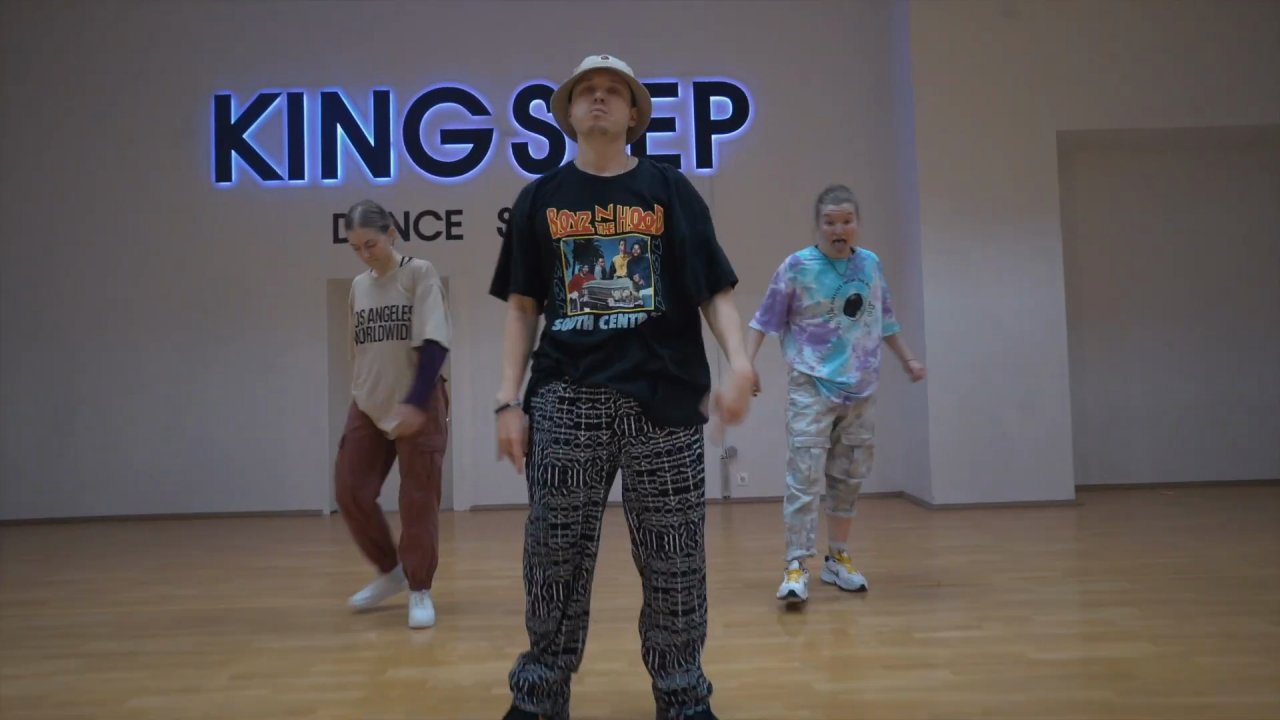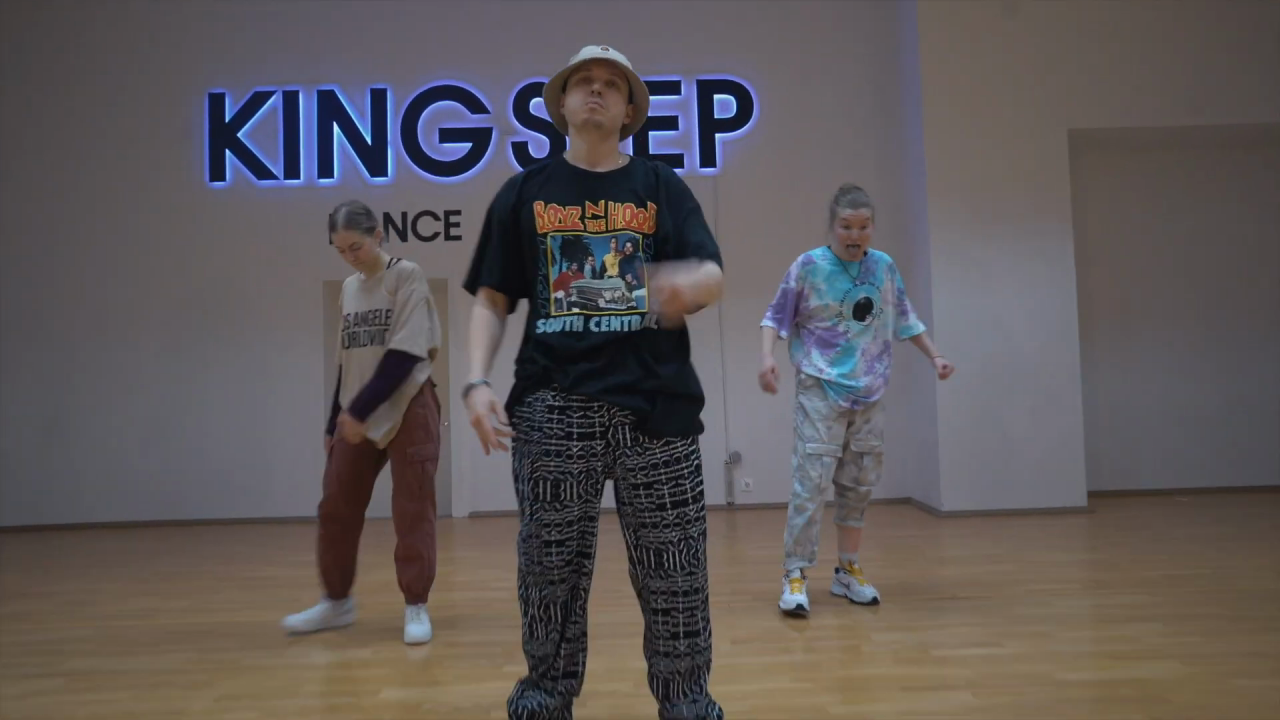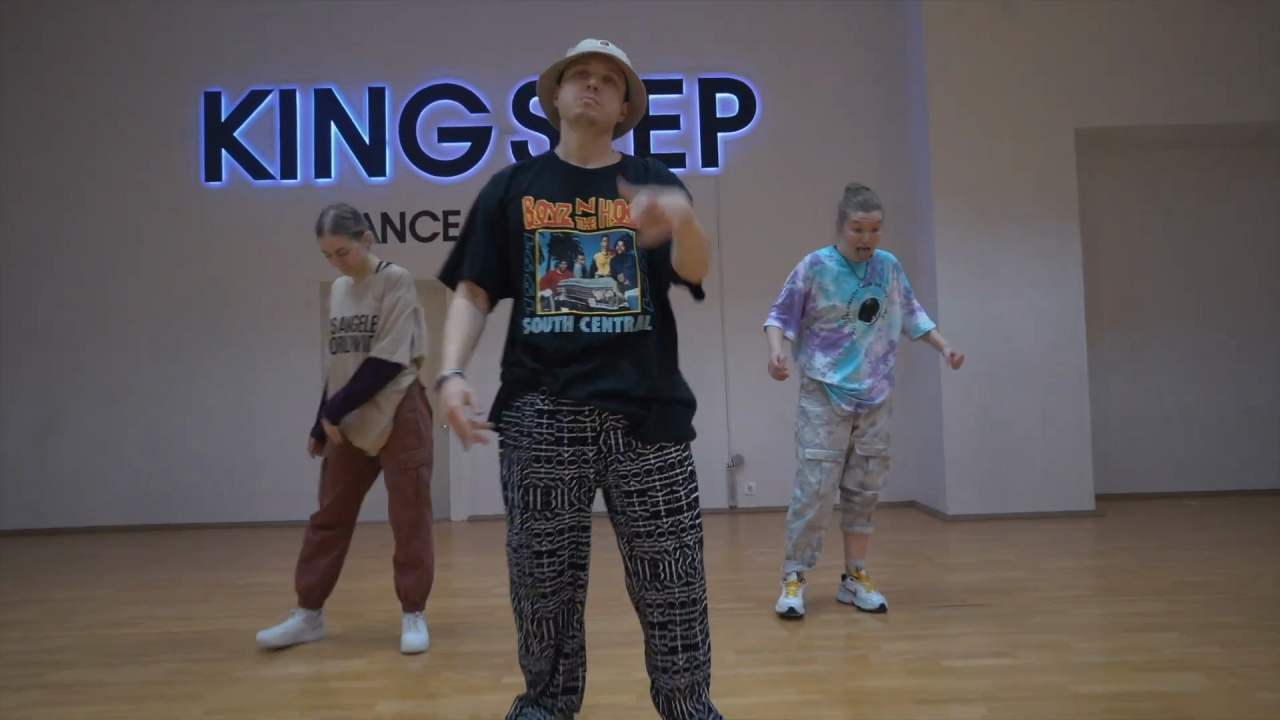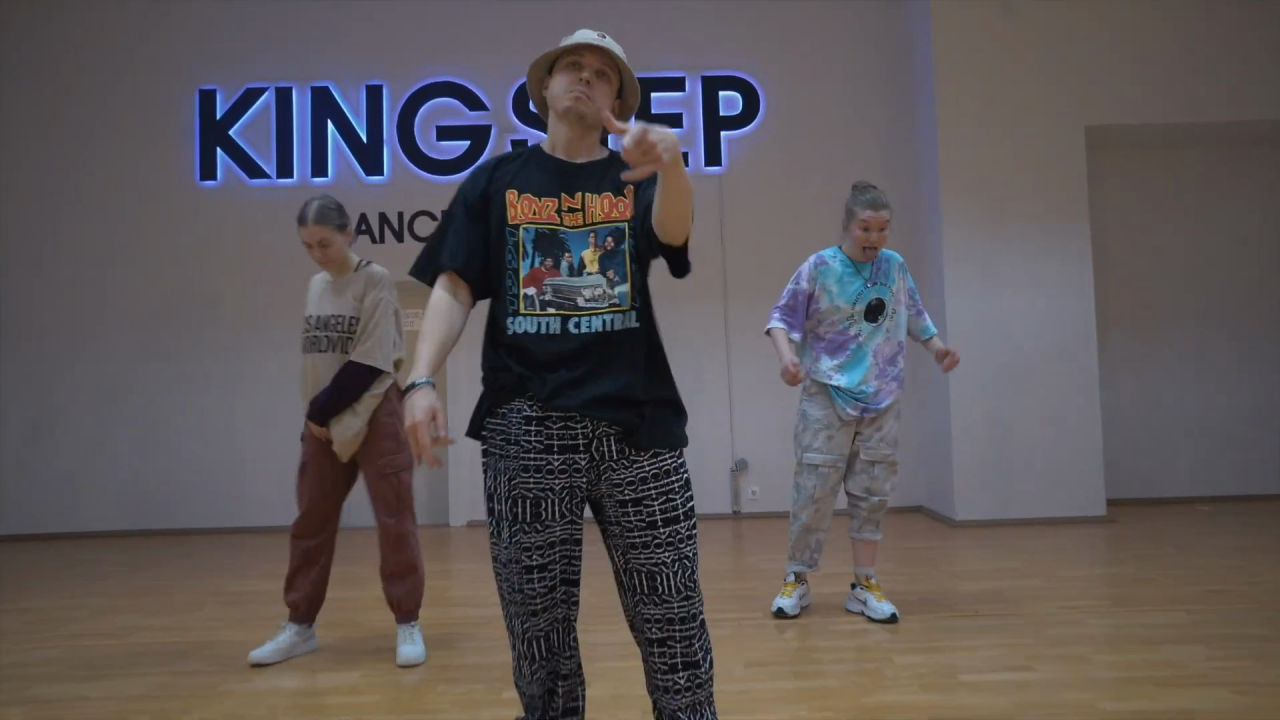
dt=0.1s
person 1, frame 1
left shoulder: (670, 190)
right shoulder: (540, 197)
left elbow: (716, 287)
right elbow: (522, 305)
left wrist: (738, 363)
right wrist: (509, 398)
left hip: (665, 398)
right hip: (564, 402)
left knee: (671, 565)
right knee: (552, 558)
person 1, frame 2
left shoulder: (662, 188)
right shoulder: (525, 192)
left elbow: (710, 275)
right elbow: (492, 299)
left wrist: (692, 281)
right wrist: (478, 383)
left hip: (658, 410)
right hip: (552, 410)
left knee: (675, 584)
right knee: (552, 582)
person 1, frame 3
left shoulder: (651, 180)
right shoulder: (511, 187)
left elbow: (693, 268)
right elbow: (472, 294)
left wrist: (680, 217)
right wrist: (451, 374)
left hip: (648, 413)
right hip: (539, 417)
left knee: (675, 598)
right knee: (545, 597)
person 1, frame 4
left shoulder: (637, 173)
right shoulder: (494, 179)
left elbow: (674, 232)
right elbow: (453, 288)
right wrist: (421, 380)
left hip: (637, 418)
right hip: (525, 424)
left knee: (670, 611)
right knee: (537, 616)
person 2, frame 1
left shoulder: (420, 274)
right shoulder: (359, 285)
left elbow: (433, 342)
left wrist: (416, 399)
right wrist: (362, 407)
left hip: (420, 404)
right hip: (368, 405)
left knee: (419, 501)
right knee: (351, 494)
left ankle: (420, 590)
right ankle: (390, 570)
person 2, frame 2
left shoulder: (408, 275)
right shoulder: (349, 286)
left elbow: (404, 352)
left wrist: (362, 408)
right wrist: (334, 421)
left hip: (408, 408)
right hip: (352, 414)
left knee: (413, 510)
right knee: (335, 508)
left ankle: (416, 605)
right ankle: (336, 601)
person 2, frame 3
left shoulder: (396, 281)
right shoulder: (339, 289)
left elbow: (387, 360)
left wrist: (334, 410)
right wrist: (320, 425)
left hip: (398, 413)
right hip: (345, 420)
left knee: (410, 515)
right knee: (331, 515)
left ankle: (413, 614)
right ankle: (308, 612)
person 2, frame 4
left shoulder: (375, 280)
right shoulder: (316, 285)
left elbow: (369, 364)
left wrist: (318, 412)
right wrist: (311, 424)
left hip: (375, 417)
right hip: (326, 424)
left knee: (394, 522)
right knee: (310, 524)
left ankle: (408, 624)
right ankle: (300, 627)
person 3, frame 1
left shoulder: (870, 264)
right shoulder: (797, 266)
left elbow: (885, 318)
right elbow: (765, 317)
left wrist: (908, 360)
right wrist: (749, 362)
left hip: (861, 387)
right hip: (811, 386)
left knee: (849, 476)
right knee: (804, 474)
left ankle: (836, 558)
right ankle: (796, 566)
person 3, frame 2
left shoulder: (884, 266)
right shoulder: (808, 265)
left elbow: (904, 319)
right elbow: (775, 317)
left wrist: (935, 356)
right wrist: (768, 357)
left hip: (869, 392)
right hip: (820, 389)
left knee: (859, 484)
right knee: (811, 481)
left ankle: (848, 570)
right ankle: (796, 576)
person 3, frame 3
left shoulder: (890, 267)
right shoulder: (814, 266)
left elbow: (910, 315)
right elbow: (780, 316)
left wrist: (942, 345)
right wrist: (776, 351)
left hip: (875, 395)
right hip: (823, 393)
left knee: (865, 487)
right knee: (814, 486)
left ankle: (855, 577)
right ankle: (794, 579)
person 3, frame 4
left shoulder: (895, 266)
right shoulder: (819, 267)
left elbow: (915, 318)
right elbow: (783, 318)
left wrist: (939, 348)
right wrist: (786, 354)
left hip: (882, 399)
right hip: (827, 396)
left knee: (873, 494)
right knee: (813, 490)
left ankle: (864, 586)
right ankle: (795, 579)
